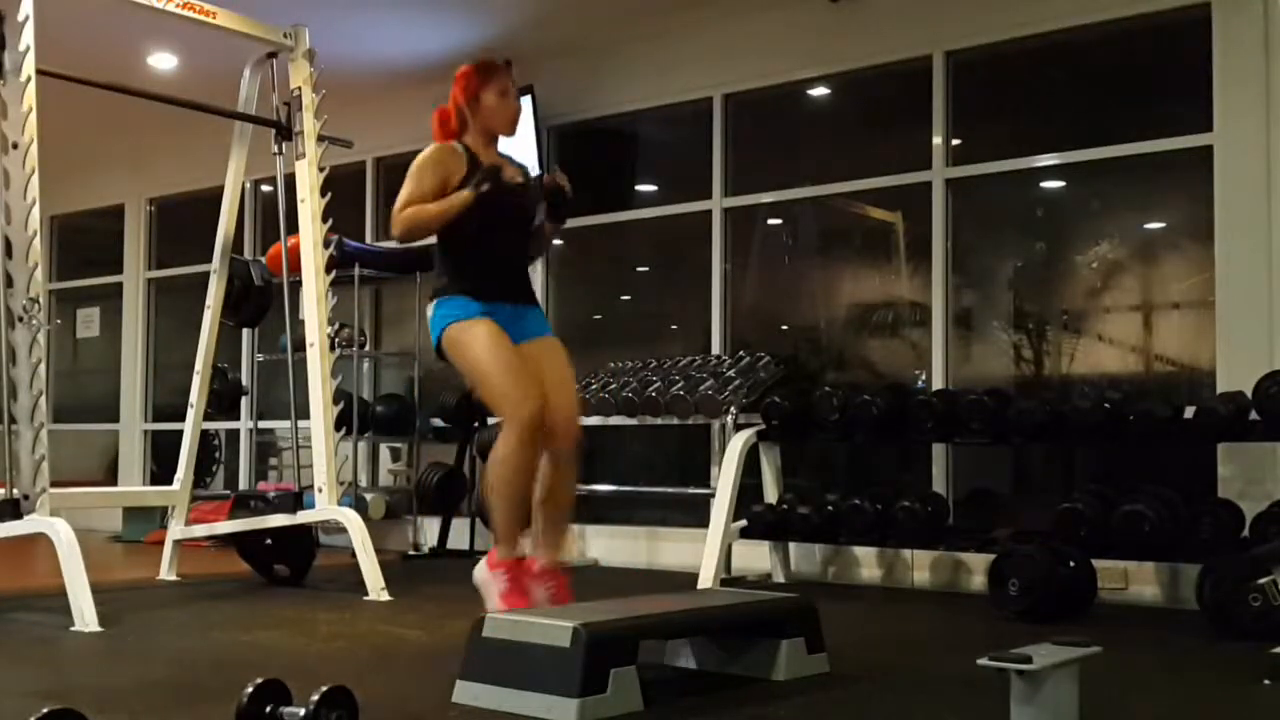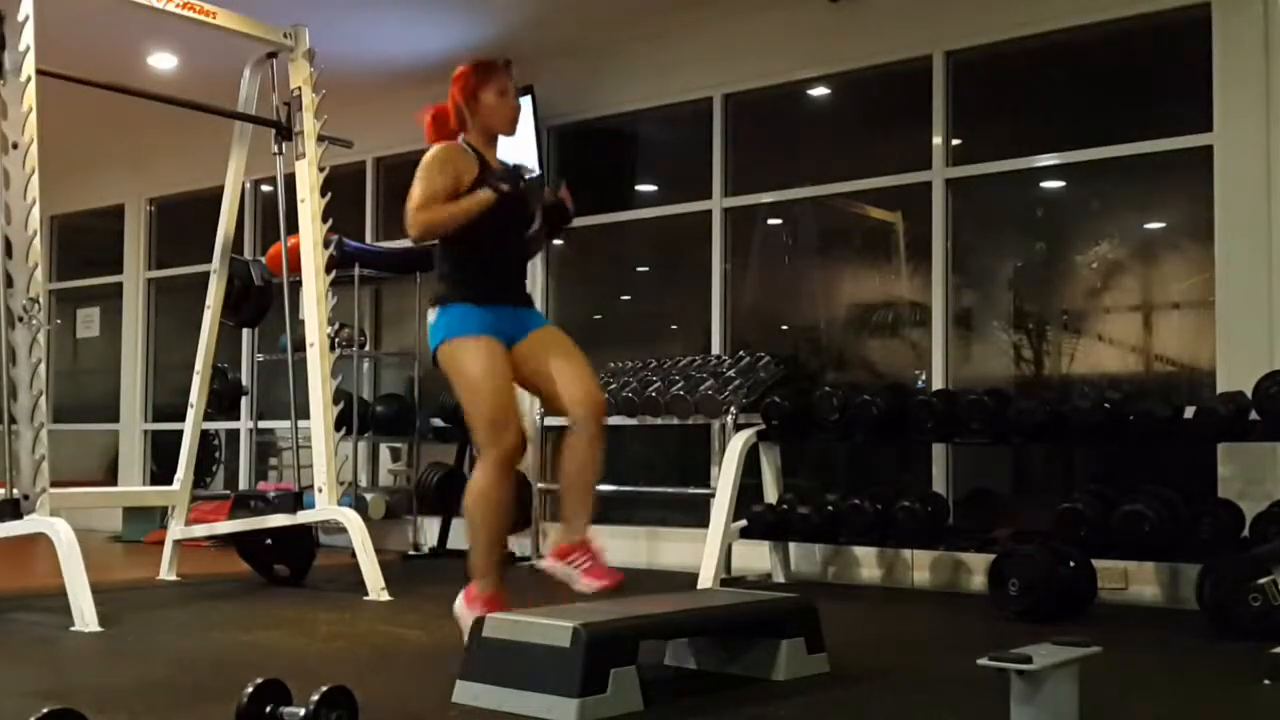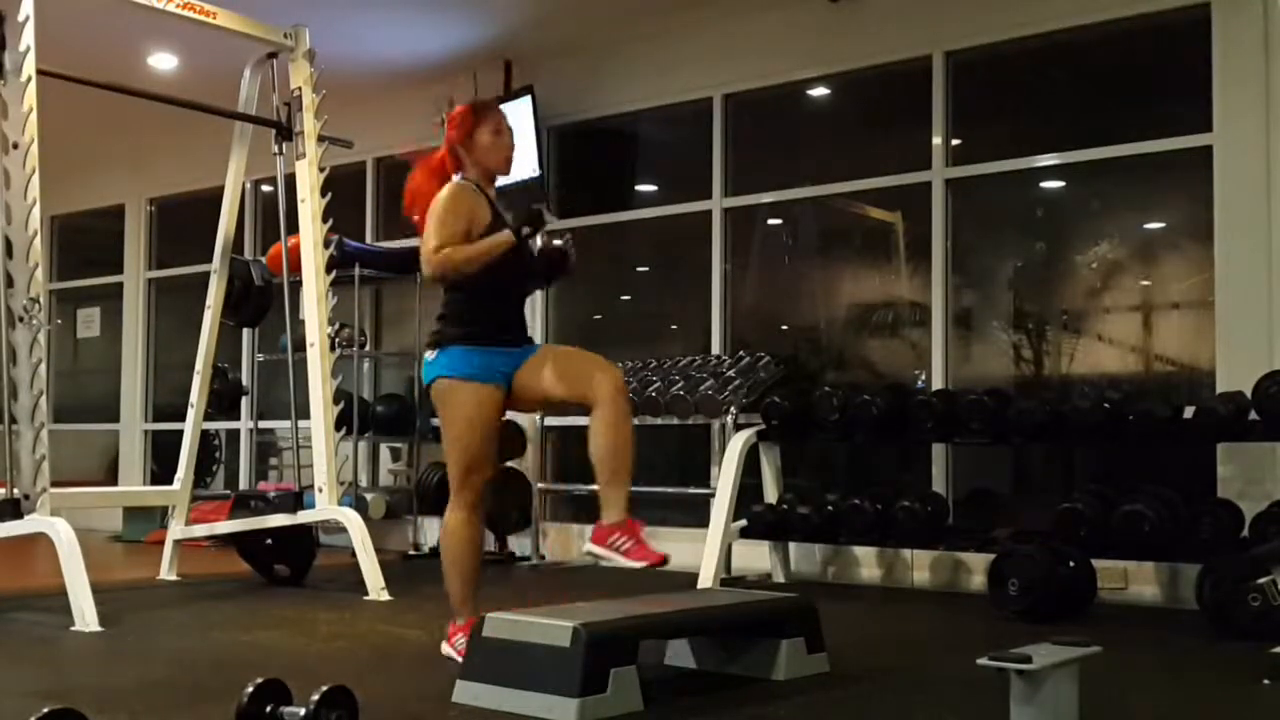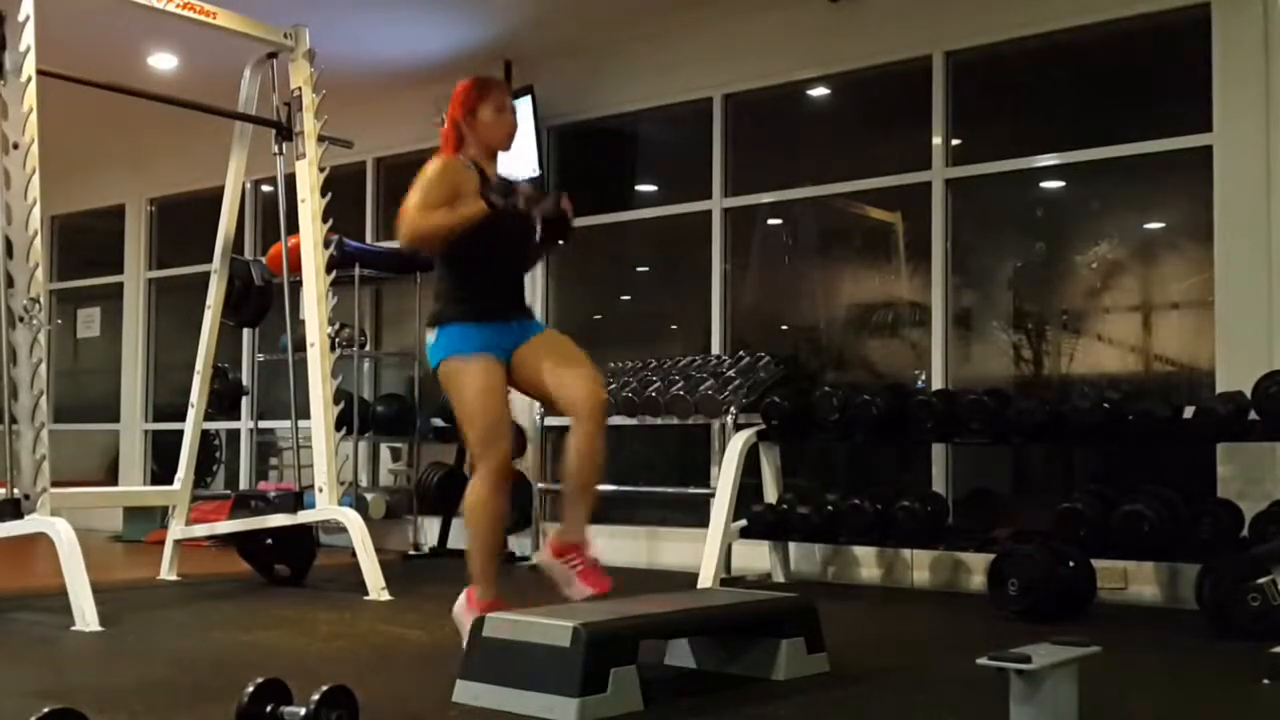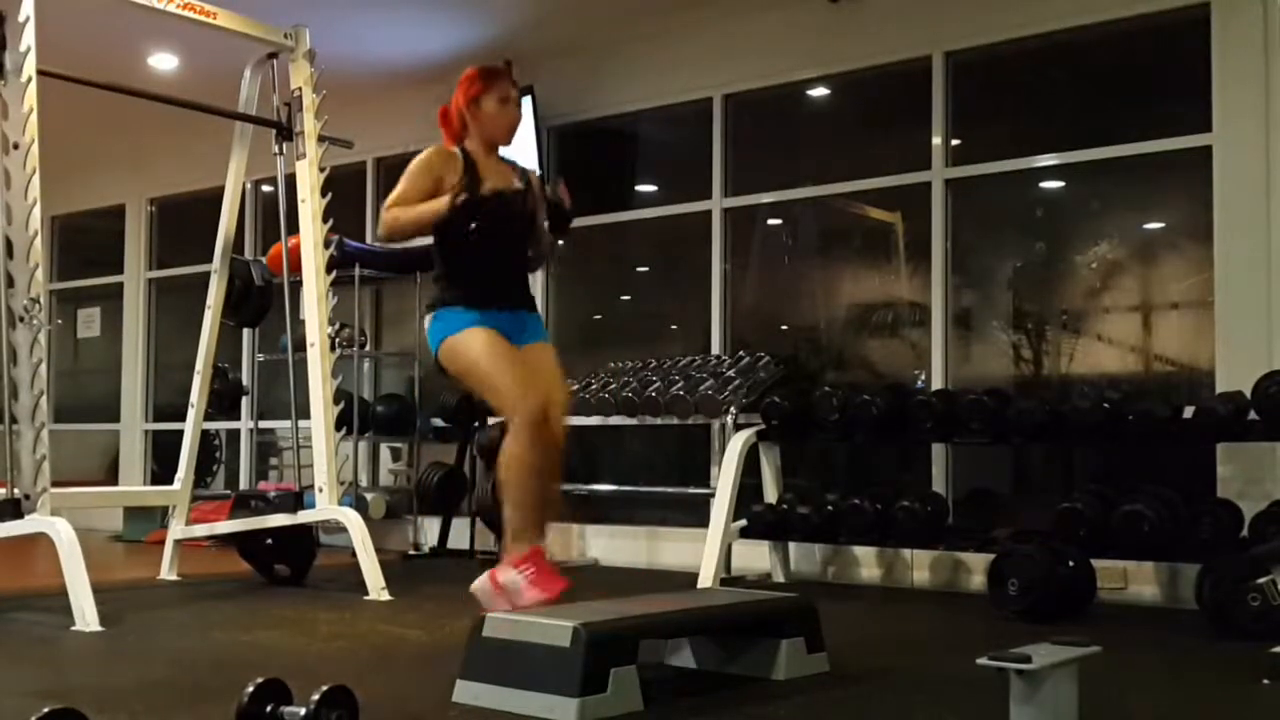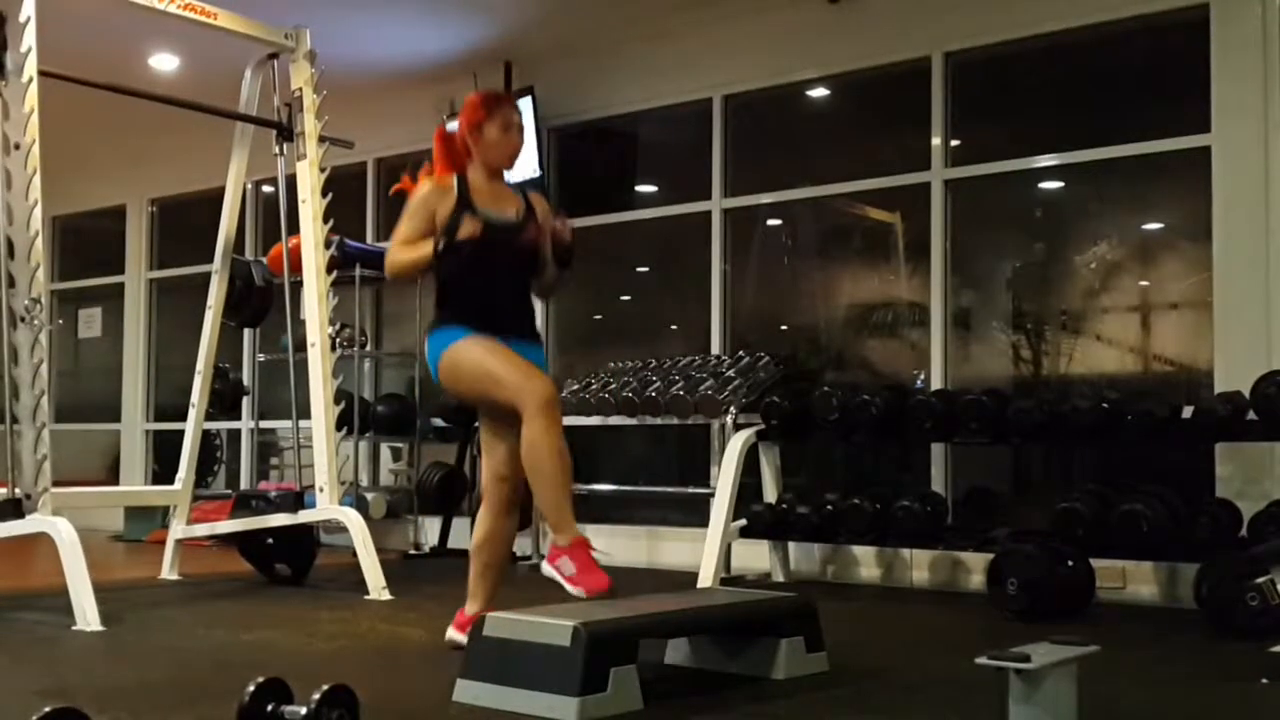
dt=0.1s
person 1, frame 1
left shoulder: (516, 171)
right shoulder: (442, 156)
right elbow: (402, 227)
left wrist: (551, 213)
right wrist: (474, 193)
left hip: (519, 310)
right hip: (464, 309)
left knee: (566, 430)
right knee: (525, 415)
left ankle: (540, 566)
right ankle: (505, 557)
person 1, frame 2
left shoulder: (510, 175)
right shoulder: (449, 157)
right elbow: (418, 225)
left wrist: (549, 223)
right wrist: (491, 195)
left hip: (518, 312)
right hip: (466, 315)
left knee: (589, 401)
right knee: (501, 447)
left ankle: (572, 544)
right ankle: (482, 593)
person 1, frame 3
left shoulder: (506, 205)
right shoulder: (458, 196)
right elbow: (436, 266)
left wrist: (543, 267)
right wrist: (508, 239)
left hip: (517, 349)
right hip: (463, 355)
left knee: (610, 386)
right knee: (470, 490)
left ankle: (614, 527)
right ankle: (462, 628)
person 1, frame 4
left shoulder: (507, 188)
right shoulder: (449, 170)
right elbow: (410, 231)
left wrist: (547, 232)
right wrist: (488, 209)
left hip: (517, 324)
right hip: (463, 329)
left knee: (591, 398)
right knee: (494, 462)
left ankle: (568, 542)
right ankle: (481, 597)
person 1, frame 5
left shoulder: (523, 178)
right shoulder: (440, 161)
right elbow: (389, 223)
left wrist: (556, 223)
right wrist: (453, 201)
left hip: (520, 315)
right hip: (459, 318)
left knee: (551, 437)
right knee: (529, 410)
left ankle: (509, 574)
right ankle: (521, 555)
person 1, frame 6
left shoulder: (532, 204)
right shoulder: (439, 192)
left elbow: (543, 286)
right elbow: (395, 263)
left wrist: (553, 252)
right wrist: (443, 245)
left hip: (520, 343)
right hip: (459, 336)
left knee: (504, 489)
right knee: (540, 395)
left ankle: (472, 617)
right ankle: (566, 546)
